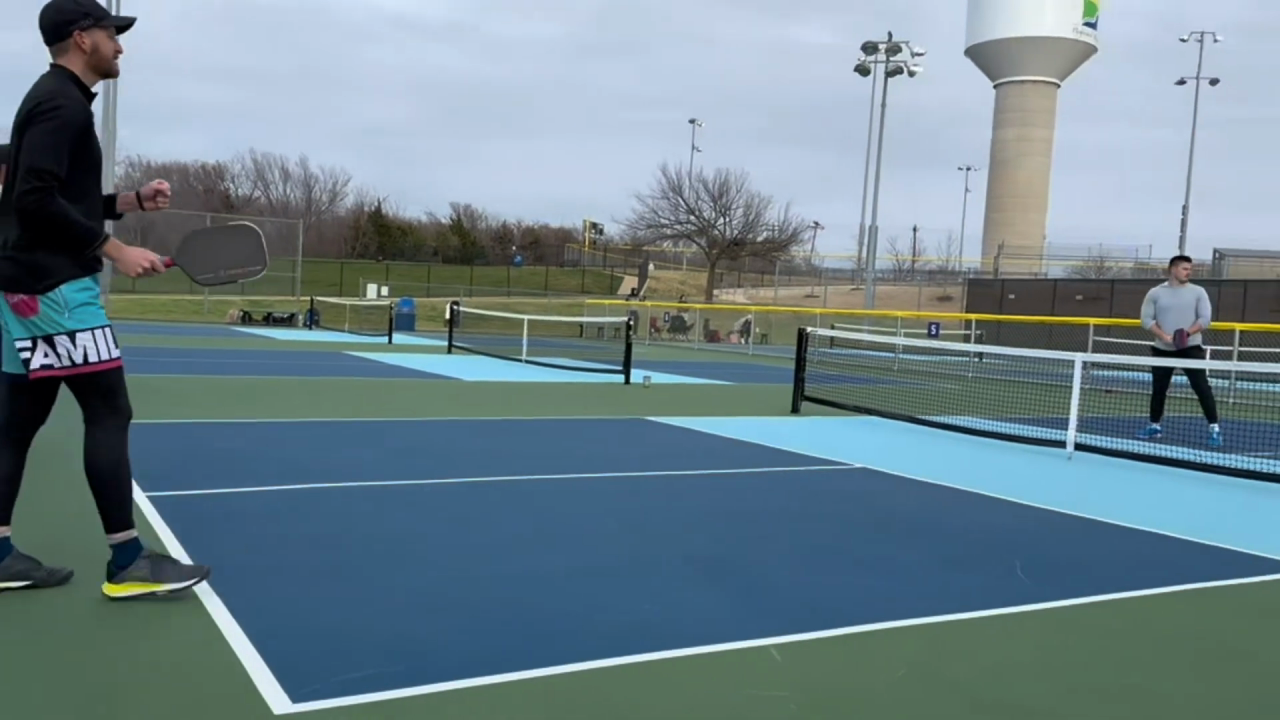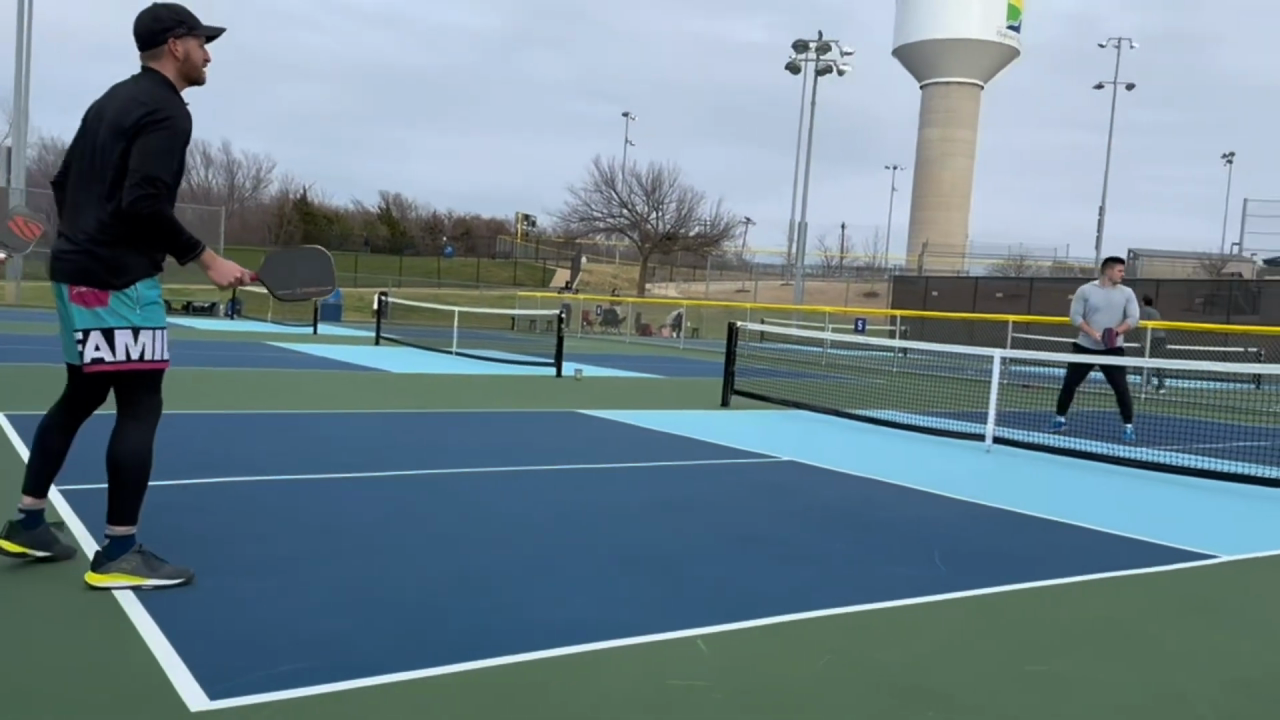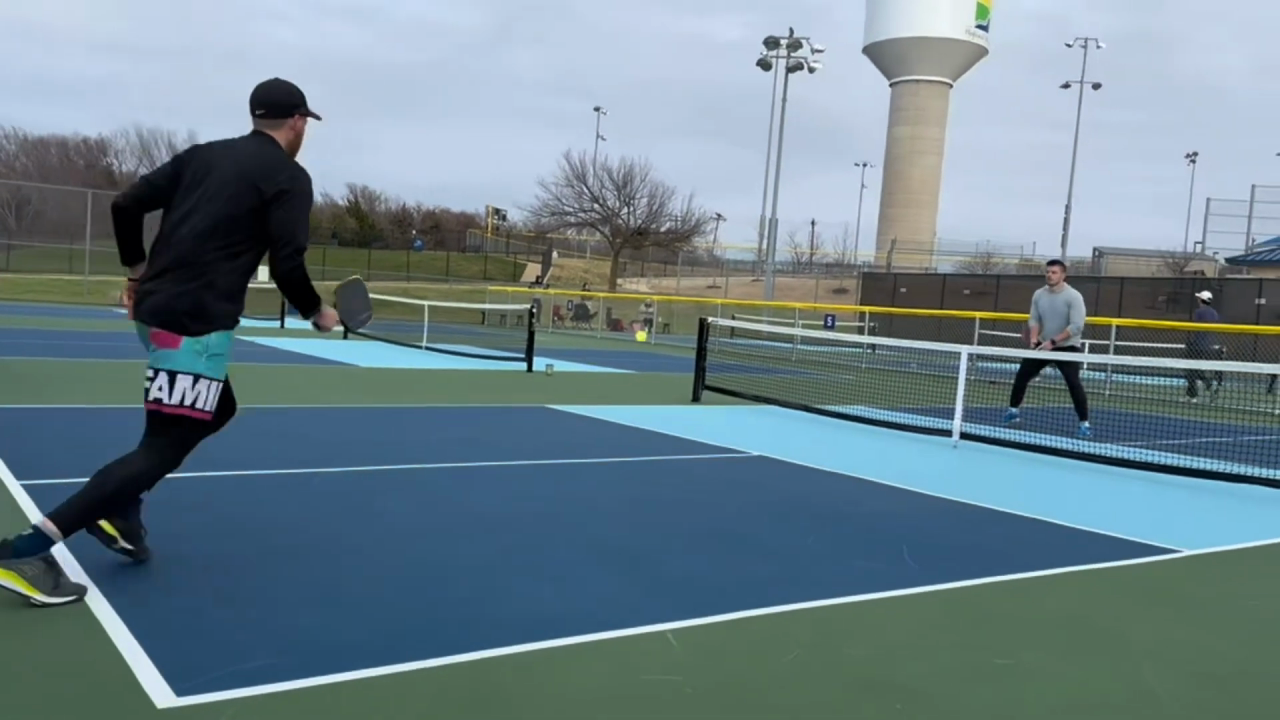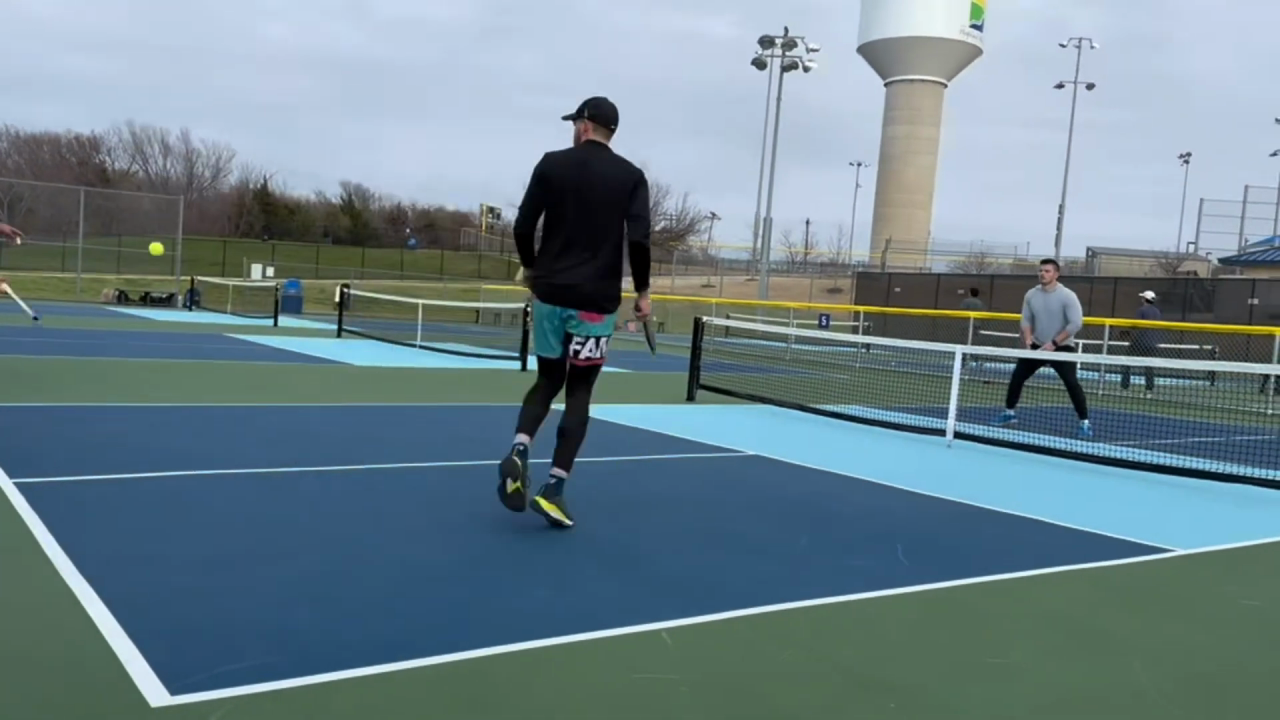
dt=0.7s
person 1, frame 1
left shoulder: (55, 100)
right shoulder: (61, 102)
left wrist: (131, 200)
right wrist: (114, 250)
right hip: (54, 283)
right knee: (110, 413)
right ankle: (128, 561)
person 1, frame 2
left shoulder: (113, 101)
right shoulder: (167, 111)
left elbow: (63, 183)
right elbow: (144, 205)
right wrist: (206, 259)
left hip: (77, 268)
right hip: (117, 276)
left knee: (81, 396)
right knee: (140, 408)
right ankle: (117, 553)
person 1, frame 3
left shoulder: (201, 155)
right shoulder: (289, 177)
left elbow: (126, 205)
right elbow: (287, 267)
left wrist: (139, 272)
right wrist: (317, 311)
left hip: (156, 310)
right hip: (197, 321)
left knee: (219, 411)
right knee: (161, 450)
left ankle: (120, 508)
person 1, frame 4
left shoulder: (550, 165)
right shoulder: (630, 176)
left elbow: (523, 229)
right elbow: (639, 239)
left wrist: (535, 272)
right wrist: (642, 292)
left hip: (550, 294)
right hip: (596, 300)
left knee: (546, 382)
right knee: (577, 394)
left ankle: (518, 452)
right ankle: (553, 486)
person 2, frame 1
left shoulder: (1198, 292)
right shoulder: (1155, 293)
left elbow: (1205, 319)
right elbow: (1146, 320)
left wrist: (1187, 333)
right wrist: (1164, 336)
left hip: (1191, 348)
right hip: (1162, 349)
left knee: (1202, 387)
right knee: (1158, 388)
left ankle: (1214, 428)
right ankle: (1155, 426)
person 2, frame 2
left shoulder: (1127, 293)
right shoulder: (1085, 291)
left elbow: (1133, 319)
right elbow: (1075, 317)
left wrist: (1116, 332)
right wrist: (1093, 333)
left hip: (1112, 349)
right hip: (1085, 347)
left knee: (1121, 387)
right knee: (1069, 383)
left ankle: (1128, 426)
right ankle: (1059, 419)
person 2, frame 3
left shoulder: (1074, 297)
right shoulder: (1039, 295)
left elbow: (1077, 326)
right elbow: (1034, 319)
left wrist: (1053, 342)
right wrist: (1034, 337)
left hip: (1068, 347)
right hip: (1043, 345)
left knee: (1074, 383)
right knee: (1022, 374)
left ankle: (1084, 423)
right ankle: (1013, 411)
person 2, frame 4
left shoulder: (1068, 296)
right shoulder: (1031, 295)
left elbow: (1076, 324)
right elbow: (1026, 319)
left wrist: (1054, 343)
right wrist: (1027, 338)
left hip: (1062, 347)
right hip: (1037, 346)
left knee: (1072, 383)
right knee: (1017, 376)
left ankle: (1084, 422)
right ankle: (1009, 412)
